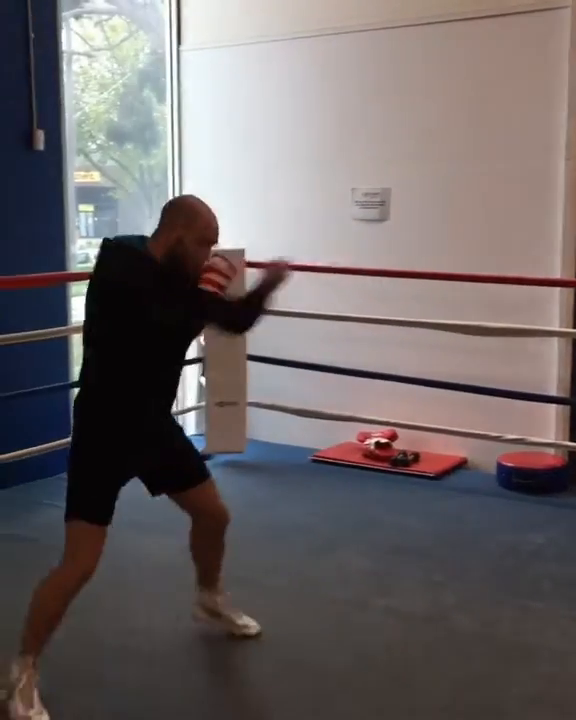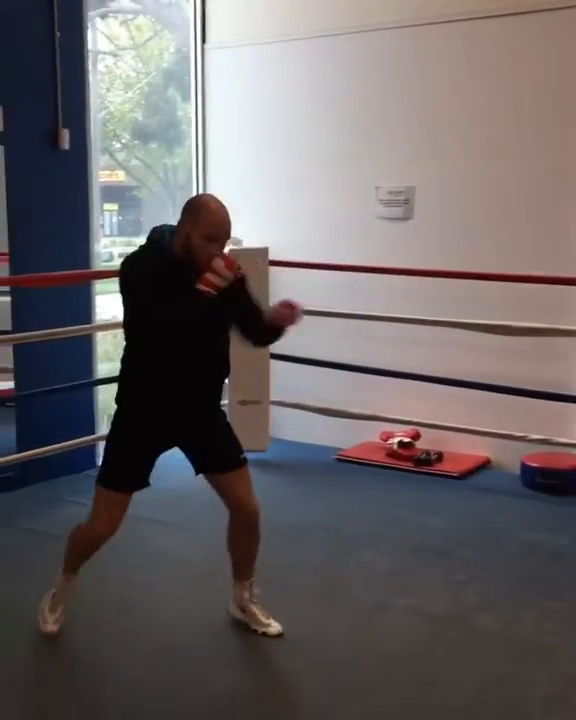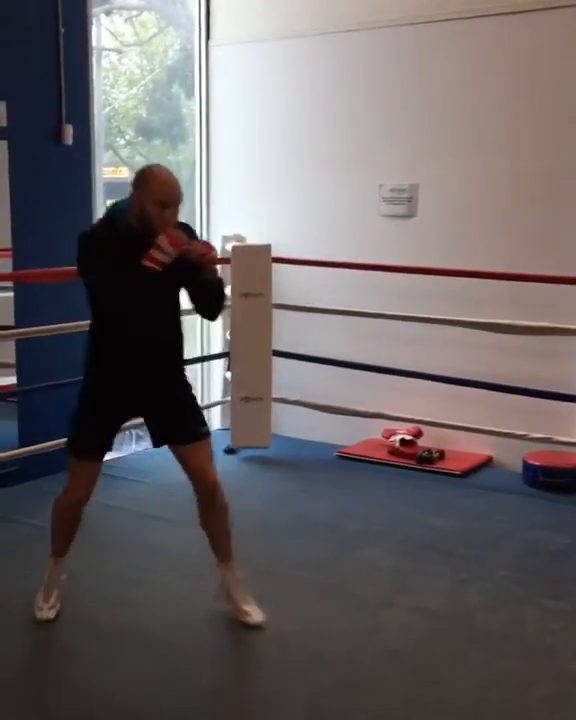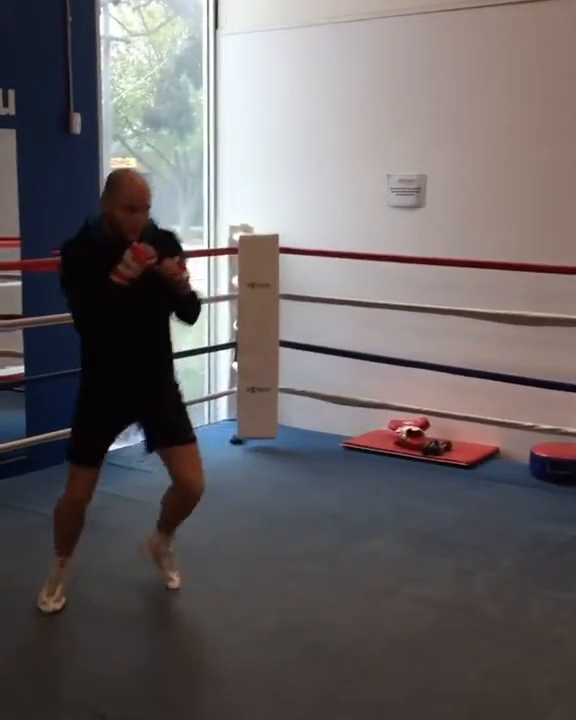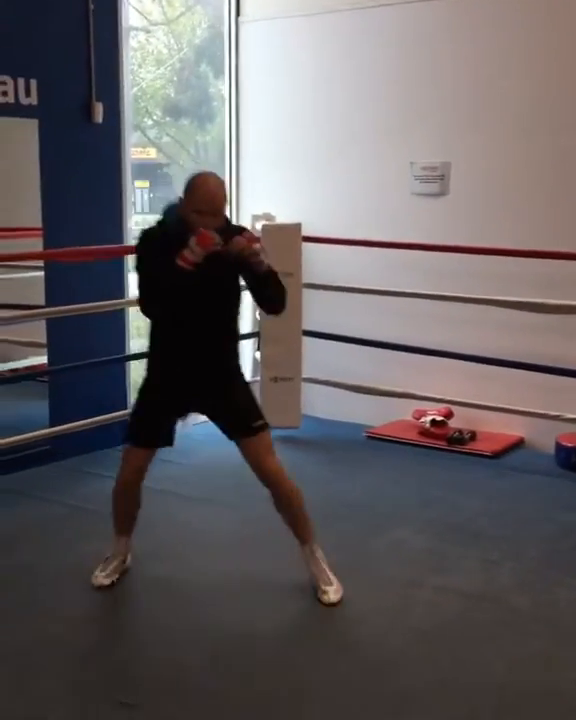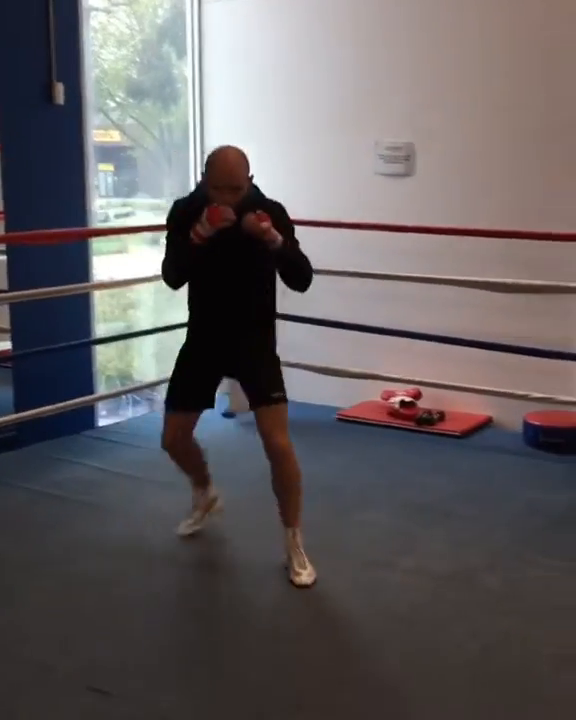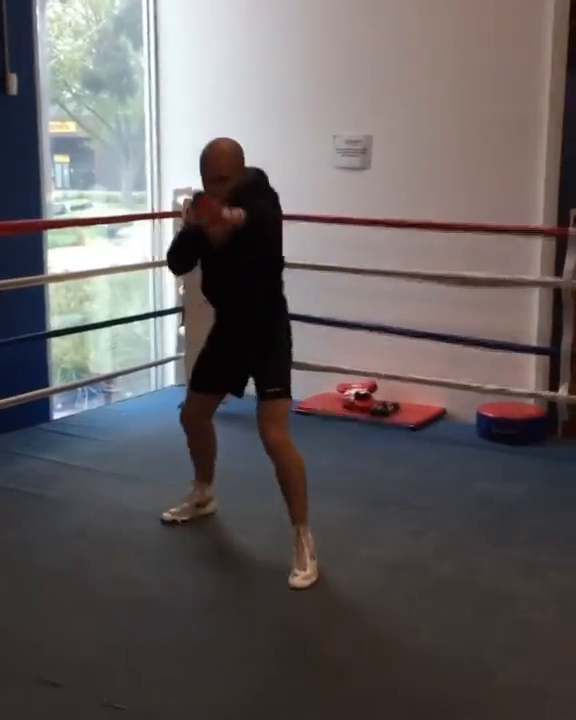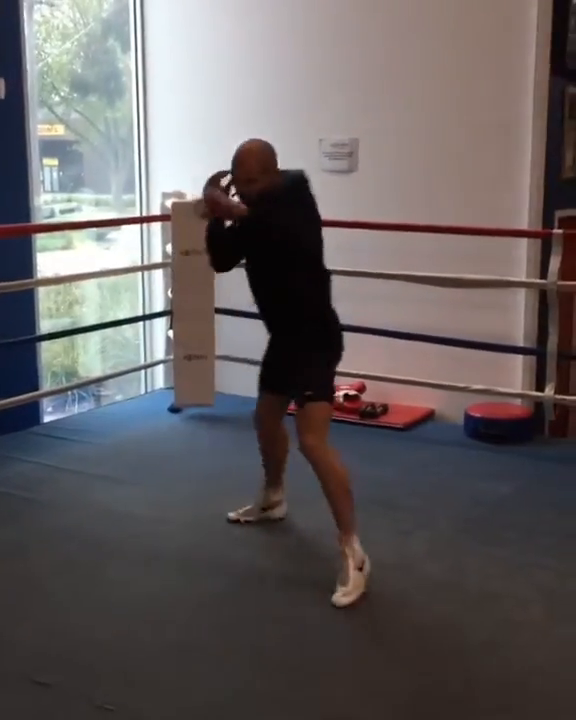
dt=0.3s
person 1, frame 1
left shoulder: (180, 270)
right shoulder: (117, 275)
left elbow: (234, 323)
right elbow: (164, 335)
left wrist: (268, 285)
right wrist: (201, 294)
left hip: (151, 421)
right hip: (102, 427)
left knee: (215, 515)
right knee: (79, 566)
left ankle: (211, 601)
right ankle: (24, 672)
person 1, frame 2
left shoulder: (223, 270)
right shoulder: (141, 269)
left elbow: (254, 334)
right elbow: (153, 338)
left wrist: (275, 321)
right wrist: (199, 295)
left hip: (200, 406)
right hip: (141, 406)
left knee: (247, 509)
right knee: (102, 525)
left ankle: (243, 600)
right ankle: (62, 589)
person 1, frame 3
left shoulder: (182, 239)
right shoulder: (98, 242)
left elbow: (210, 310)
right elbow: (107, 305)
left wrist: (209, 273)
right wrist: (147, 267)
left hip: (167, 377)
right hip: (109, 380)
left knee: (207, 483)
right knee: (78, 490)
left ankle: (230, 583)
right ankle: (55, 575)
person 1, frame 4
left shoulder: (163, 243)
right shoulder: (79, 252)
left elbow: (189, 315)
right elbow: (85, 320)
left wrist: (182, 288)
right wrist: (115, 281)
left hip: (158, 383)
right hip: (103, 387)
left knee: (190, 485)
right knee: (77, 495)
left ankle: (161, 542)
right ankle: (59, 571)
person 1, frame 5
left shoulder: (240, 240)
right shoulder: (157, 241)
left elbow: (274, 306)
right elbow: (152, 306)
left wrist: (260, 266)
right wrist: (181, 266)
left hip: (223, 373)
right hip: (167, 374)
left knee: (271, 472)
right knee: (130, 473)
left ankle: (315, 561)
right ankle: (119, 552)
person 1, frame 6
left shoulder: (270, 213)
right shoulder: (185, 212)
left elbow: (300, 280)
right elbow: (172, 277)
left wrist: (276, 242)
right wrist: (195, 239)
left hip: (255, 340)
right hip: (202, 338)
left knee: (278, 445)
right knee: (174, 439)
left ankle: (294, 544)
right ankle: (206, 496)
person 1, frame 7
left shoulder: (260, 198)
right shoulder: (204, 204)
left elbow: (268, 227)
right elbow: (179, 265)
left wrist: (234, 219)
right wrist: (191, 228)
left hip: (268, 332)
right hip: (227, 328)
left knee: (274, 438)
right knee: (193, 415)
left ankle: (303, 541)
right ankle: (202, 493)
person 1, frame 8
left shoulder: (294, 201)
right shoulder: (250, 211)
left elbow: (300, 246)
right elbow: (222, 260)
left wrist: (237, 209)
right wrist: (217, 214)
left hip: (315, 336)
right hip: (283, 334)
left knee: (314, 444)
right knee: (266, 420)
left ankle: (352, 554)
right ankle: (271, 498)
